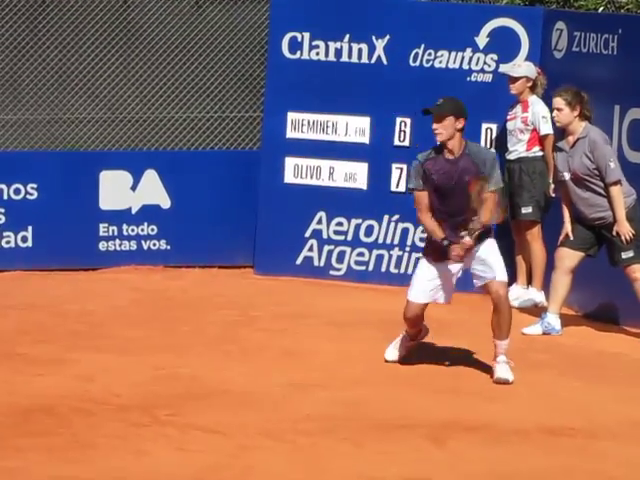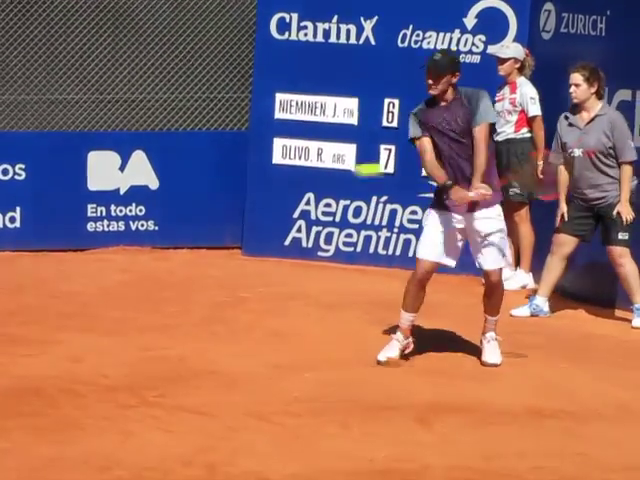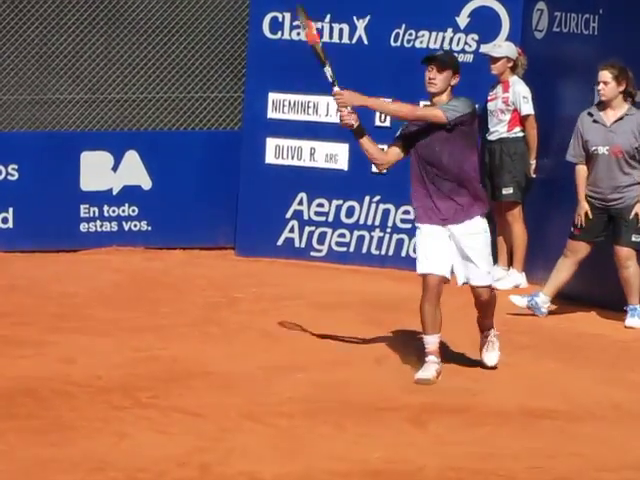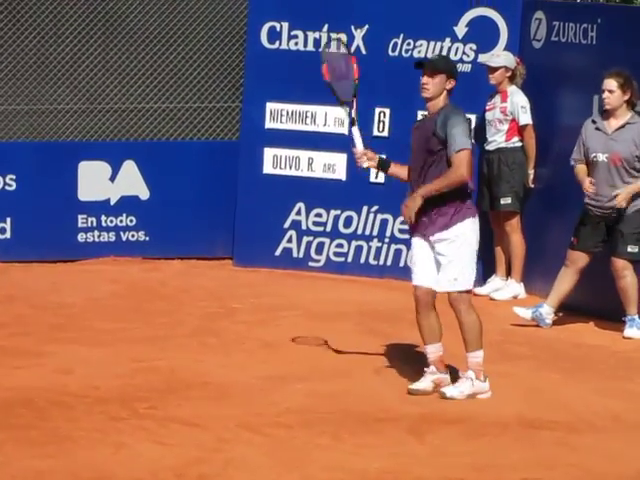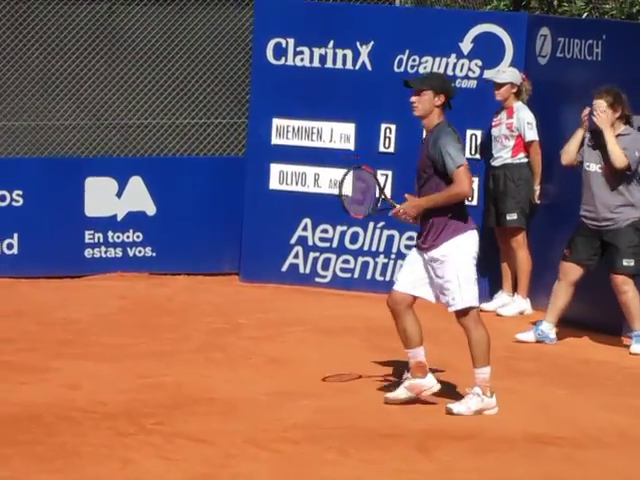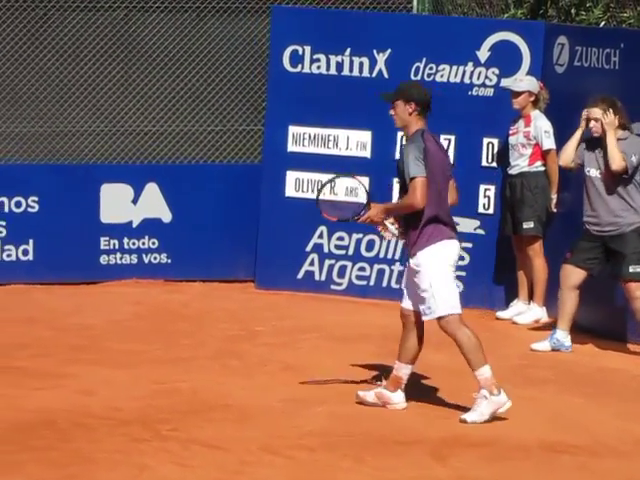
dt=0.3s
person 1, frame 1
left shoulder: (485, 157)
right shoulder: (423, 164)
left elbow: (490, 205)
right elbow: (424, 213)
left wrist: (470, 237)
right wrist: (447, 243)
left hip: (479, 240)
right hip: (441, 247)
left knee: (500, 294)
right knee: (412, 312)
left ankle: (500, 358)
right ankle: (412, 336)
person 1, frame 2
left shoulder: (475, 100)
right shoulder: (418, 116)
left elbow: (481, 145)
right elbow: (429, 161)
left wrist: (477, 186)
right wrist: (450, 187)
left hip: (485, 206)
right hip: (444, 208)
left knee: (494, 277)
right knee: (421, 271)
left ankle: (489, 336)
right ankle: (403, 337)
person 1, frame 3
left shoulder: (462, 107)
right shoulder: (412, 125)
left elbow: (414, 114)
right elbow: (385, 160)
left wrist: (363, 101)
right wrist: (356, 128)
left hip: (468, 217)
right hip: (430, 219)
left knee: (482, 291)
right knee: (431, 285)
left ankle: (489, 334)
right ankle: (432, 358)
person 1, frame 4
left shoulder: (454, 120)
right shoulder: (420, 127)
left elbow: (461, 172)
left wrist: (420, 196)
right wrist: (378, 161)
left hip: (456, 224)
right hip: (424, 227)
left knee: (459, 298)
right knee: (423, 297)
left ankle: (476, 377)
right ankle: (436, 370)
person 1, frame 5
left shoulder: (444, 137)
right shoulder: (434, 138)
left elbow: (462, 187)
left wrist: (420, 203)
right wrist: (421, 204)
left hip: (451, 241)
right hip: (429, 241)
left knee: (467, 315)
right knee: (398, 300)
left ankle: (484, 392)
right ankle: (420, 377)
person 1, frame 6
left shoulder: (414, 146)
right shoulder: (433, 145)
left elbow: (416, 200)
right elbow: (450, 196)
left wrist: (385, 211)
right wrist: (401, 217)
left hip: (432, 247)
right hip: (424, 246)
left knee: (450, 322)
right knee: (410, 318)
left ankle: (492, 393)
right ankle: (393, 389)
person 2, frame 1
left shoulder: (595, 139)
right shoulder: (559, 145)
left elbow: (614, 181)
right elbow: (564, 187)
right wrist: (567, 221)
left hip: (619, 214)
right hip: (586, 217)
right knee: (562, 261)
right ankle: (551, 320)
person 2, frame 2
left shoulder: (613, 119)
right shoulder: (564, 121)
right elbow: (561, 164)
right wrist: (562, 201)
left hip: (614, 198)
right hip: (581, 199)
left knee: (618, 254)
right knee: (558, 246)
right ankle: (540, 302)
person 2, frame 3
right shoulder: (586, 119)
right elbow: (580, 163)
right wrist: (581, 200)
right hip: (594, 201)
right knee: (573, 251)
right ankle: (541, 300)
person 2, frame 4
right shoulder: (590, 125)
right elbow: (579, 163)
right wrist: (584, 180)
right hip: (594, 209)
right knee: (573, 261)
right ankle: (545, 312)
person 2, frame 5
right shoulder: (590, 137)
right elbow: (566, 160)
left wrist: (607, 129)
right wrist: (582, 128)
right hip: (589, 223)
right knee: (566, 273)
right ankle: (546, 328)
person 2, frame 6
right shoulder: (589, 145)
left elbow: (617, 166)
right elbow: (564, 161)
left wrist: (610, 132)
right wrist: (580, 129)
right hip: (593, 230)
right knee: (568, 277)
right ankle: (561, 337)
person 3, frame 1
left shoulder: (537, 107)
right shoulder: (513, 109)
left elbow: (549, 144)
right elbow: (512, 141)
left wrist: (550, 179)
right wrist: (508, 169)
left hip: (531, 170)
right hip: (512, 169)
left knee: (532, 233)
right knee: (517, 232)
left ankle: (537, 291)
right ankle: (521, 286)
person 3, frame 2
left shoulder: (525, 88)
right shoulder: (502, 90)
left elbow: (538, 126)
right elbow: (500, 123)
left wrist: (539, 160)
right wrist: (496, 150)
left hip: (519, 151)
right hip: (501, 150)
left knee: (520, 214)
right knee: (507, 214)
left ankle: (525, 273)
right ankle: (509, 268)
person 3, frame 3
left shoulder: (518, 87)
right shoulder: (494, 89)
left elbow: (530, 125)
right elbow: (492, 122)
left wrist: (531, 159)
right wrist: (489, 151)
left hip: (511, 150)
right hip: (493, 150)
left knee: (513, 215)
right knee: (498, 214)
left ankle: (518, 273)
right ankle: (502, 267)
person 3, frame 4
left shoulder: (516, 97)
right shoulder: (492, 99)
left elbow: (528, 134)
right elbow: (491, 132)
left wrist: (530, 169)
right wrist: (488, 159)
left hip: (510, 160)
right hip: (490, 159)
left knee: (511, 225)
right knee: (496, 224)
left ankle: (516, 283)
right ankle: (500, 278)
person 3, frame 5
left shoulder: (522, 113)
right shoulder: (499, 115)
left elbow: (534, 150)
right elbow: (497, 148)
left wrist: (536, 185)
right wrist: (494, 176)
left hip: (516, 176)
right hip: (497, 176)
left knee: (517, 240)
right knee: (503, 240)
left ankle: (522, 299)
right ankle: (506, 293)
person 3, frame 6
left shoulder: (540, 122)
right shoulder: (516, 123)
left elbow: (551, 159)
right elbow: (514, 156)
left wrist: (553, 193)
right wrist: (512, 183)
left hip: (533, 184)
right hip: (514, 184)
left knee: (533, 248)
right knee: (519, 248)
left ankle: (538, 307)
right ankle: (522, 302)
